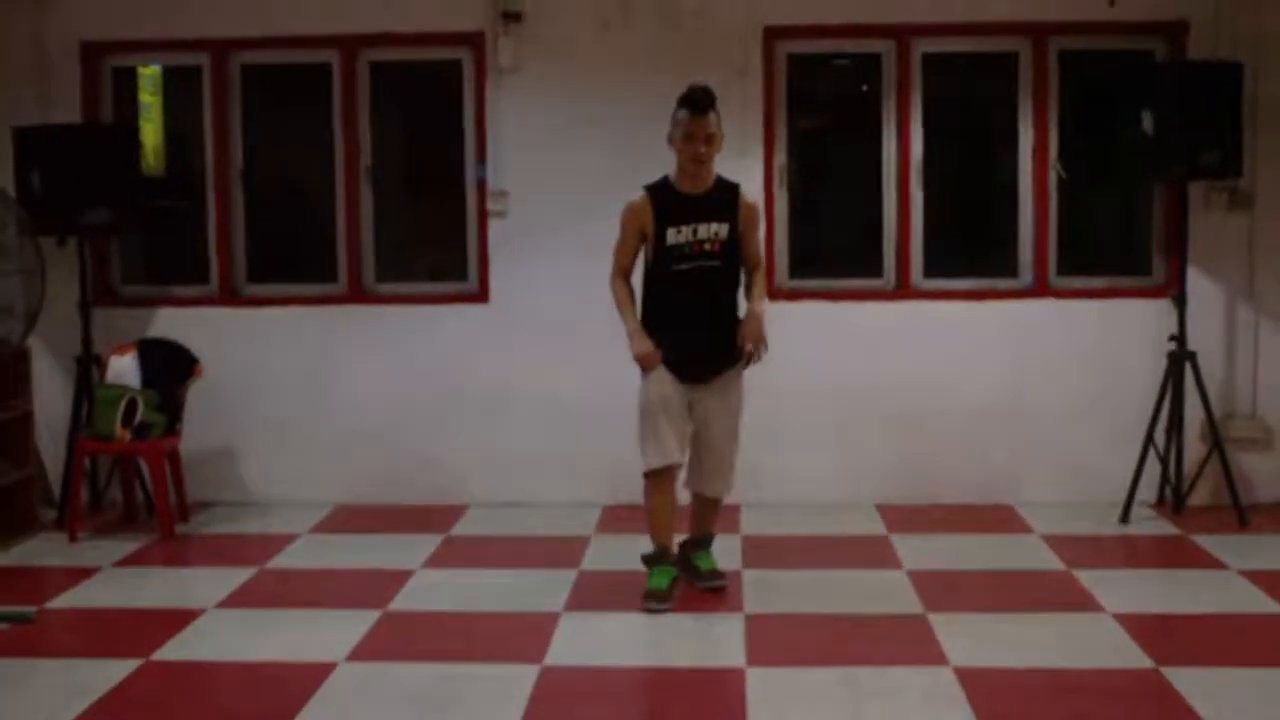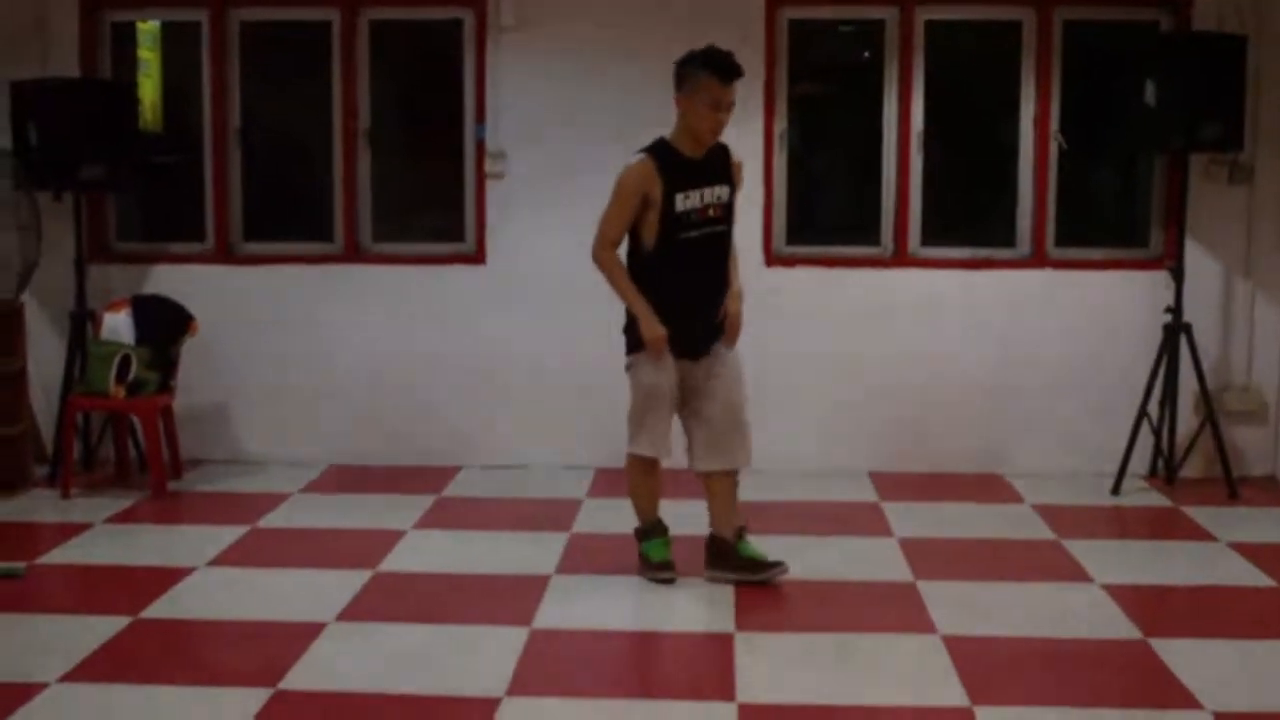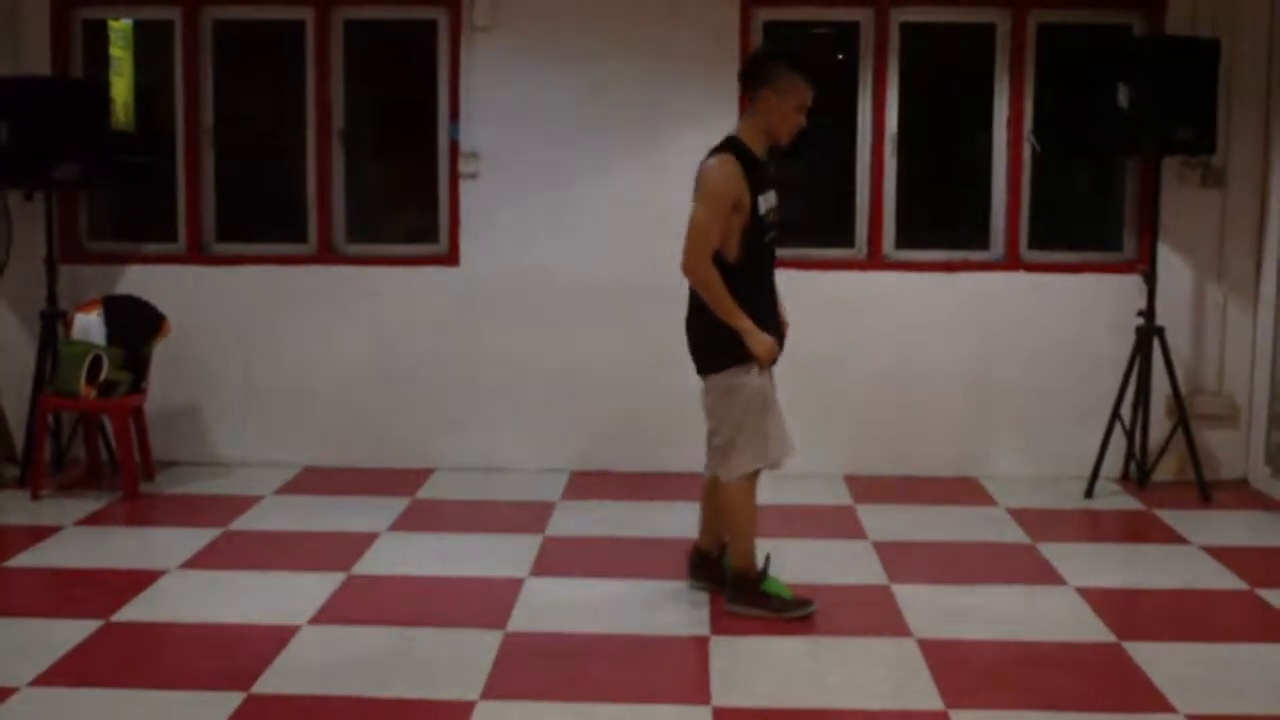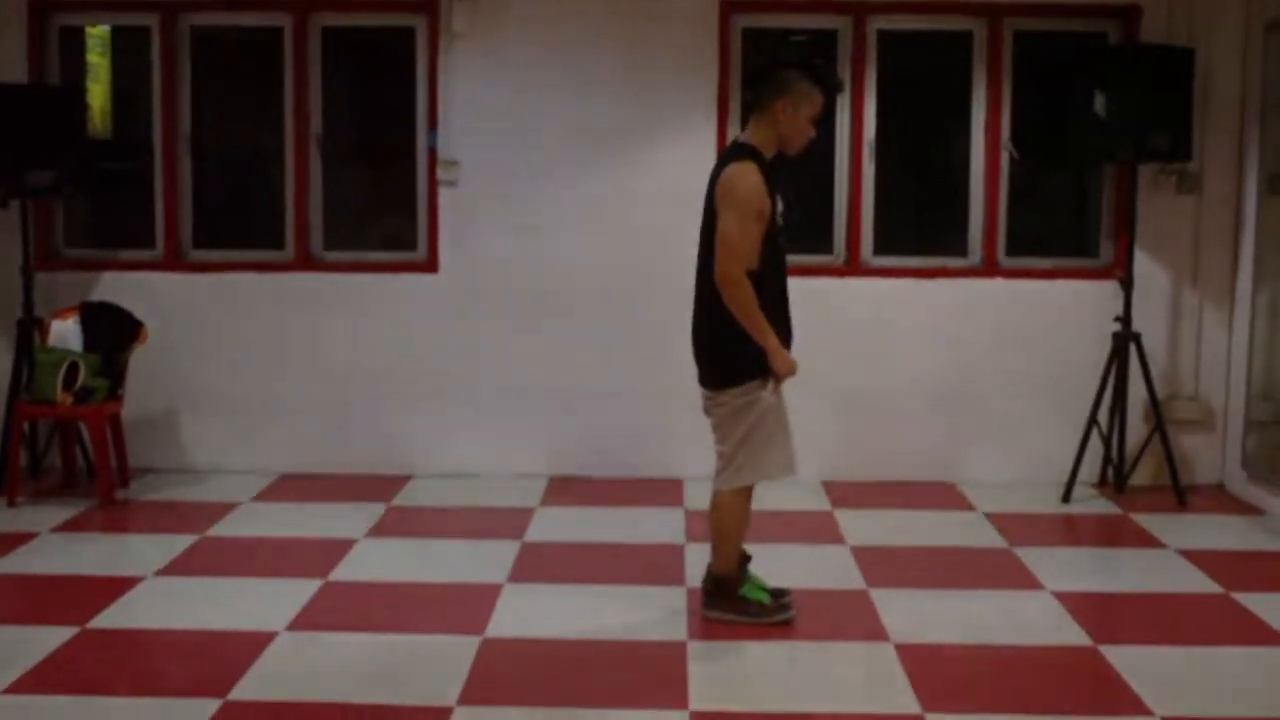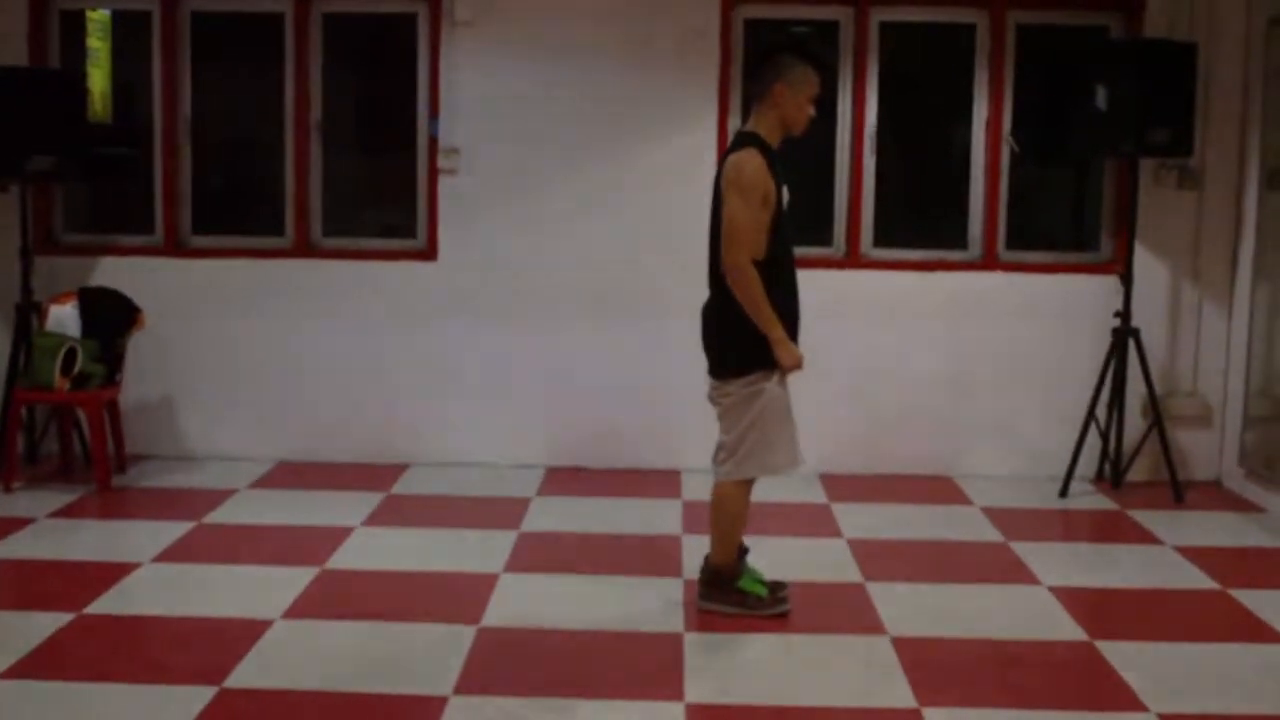
dt=1s
person 1, frame 1
left shoulder: (741, 205)
right shoulder: (644, 207)
left elbow: (754, 269)
right elbow: (620, 275)
left wrist: (756, 308)
right wrist: (634, 332)
left hip: (722, 356)
right hip: (664, 356)
left knee: (715, 462)
right knee: (661, 461)
left ankle: (698, 549)
right ankle: (663, 562)
person 1, frame 2
left shoulder: (730, 167)
right shoulder: (645, 171)
right elbow: (604, 249)
left wrist: (734, 290)
right wrist: (644, 316)
left hip: (713, 329)
right hip: (659, 332)
left knee: (724, 440)
right knee: (648, 442)
left ankle: (726, 544)
right ankle: (651, 536)
person 1, frame 3
left shoulder: (756, 165)
right shoulder: (724, 169)
right elbow: (696, 263)
left wrist: (768, 314)
right wrist: (749, 331)
left hip: (744, 336)
right hip: (727, 340)
left knee: (728, 457)
right knee: (743, 460)
left ankle: (707, 559)
right ankle: (745, 581)
person 1, frame 4
left shoulder: (748, 168)
right shoulder: (744, 176)
right elbow: (729, 276)
left wrist: (768, 346)
right wrist: (774, 347)
left hip: (744, 348)
right hip: (737, 351)
left knee: (744, 469)
right knee: (736, 473)
left ankle: (731, 572)
right ankle: (723, 590)
person 1, frame 5
left shoulder: (760, 159)
right shoulder: (749, 163)
right elbow: (736, 264)
left wrist: (775, 337)
right wrist: (779, 339)
left hip: (752, 340)
right hip: (746, 343)
left knee: (743, 462)
right knee: (741, 464)
left ankle: (727, 566)
right ankle: (720, 581)
